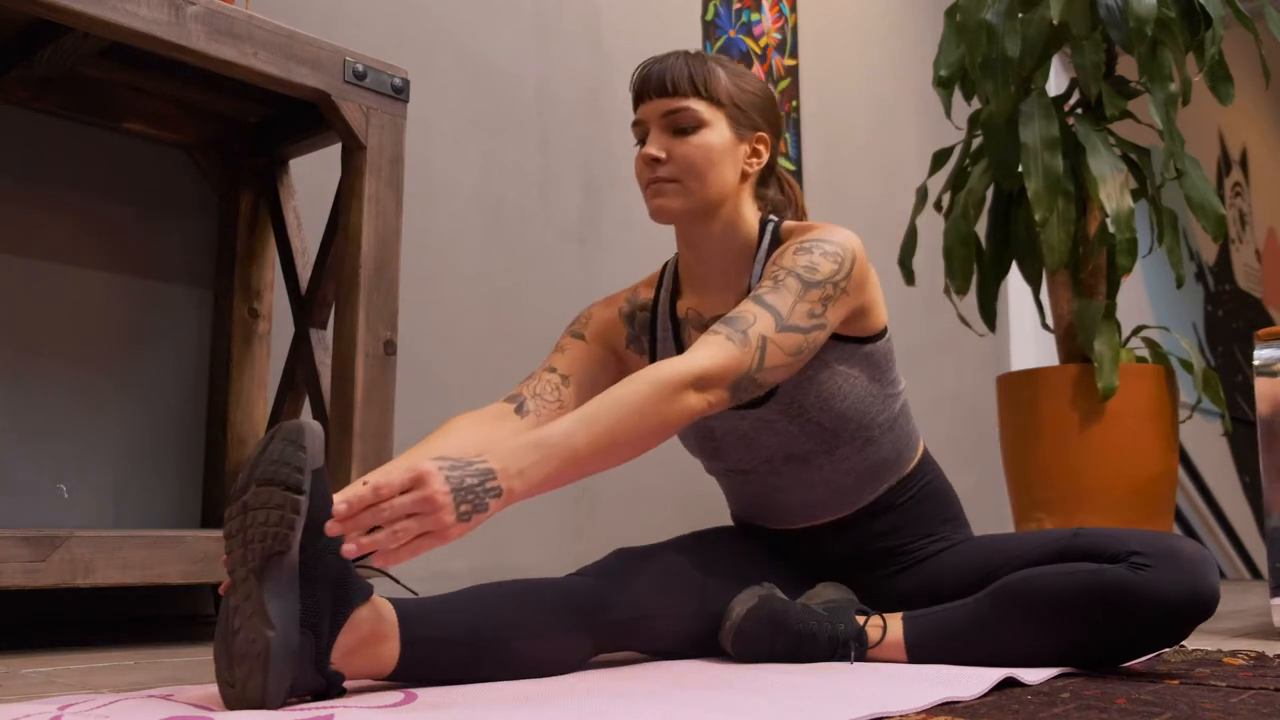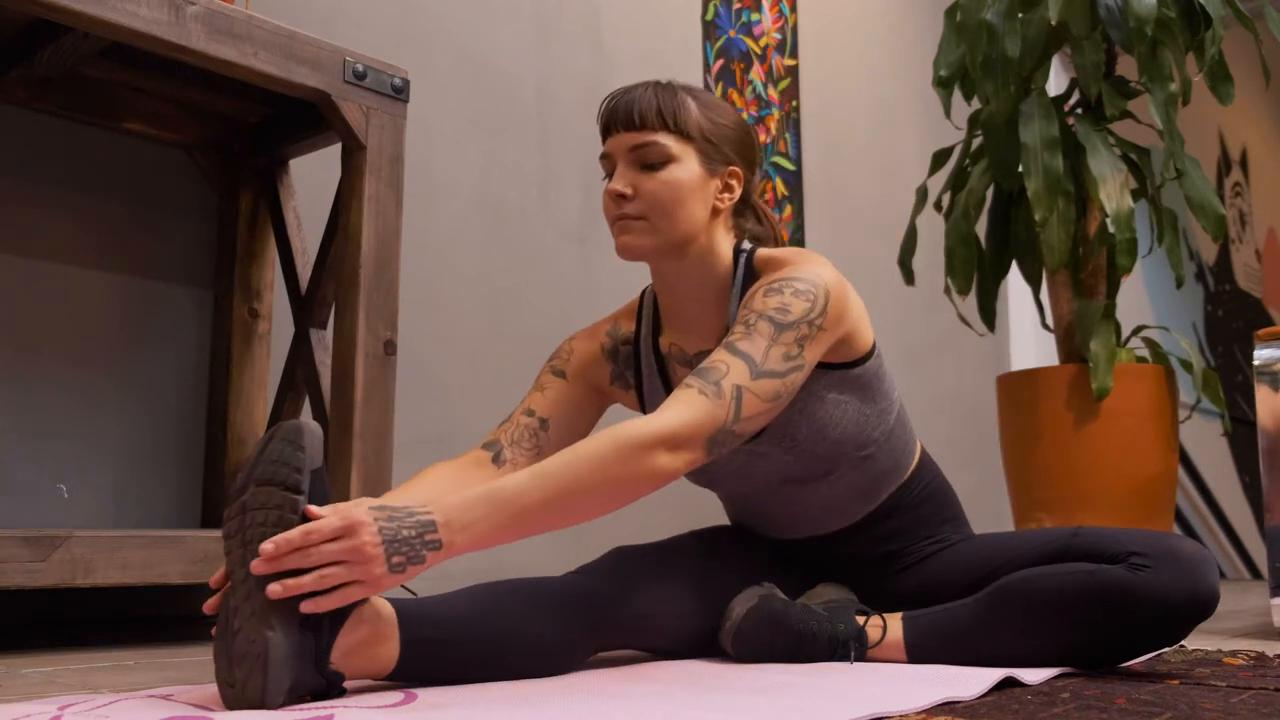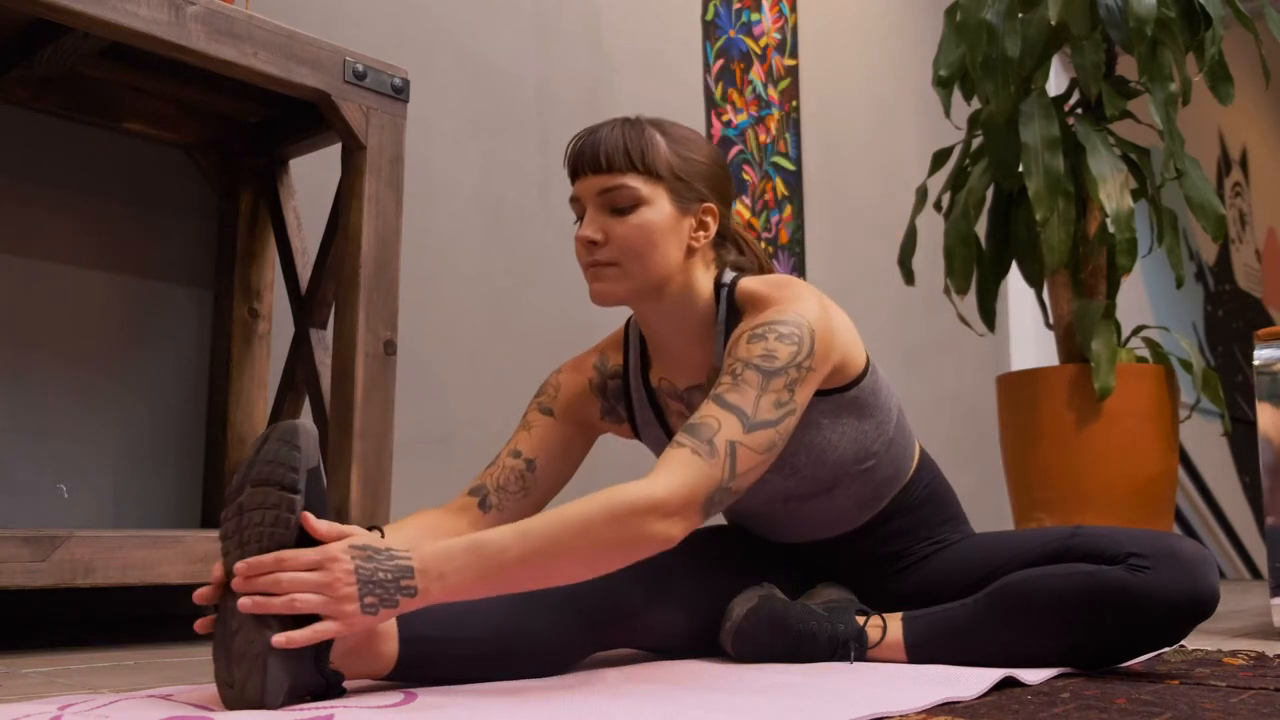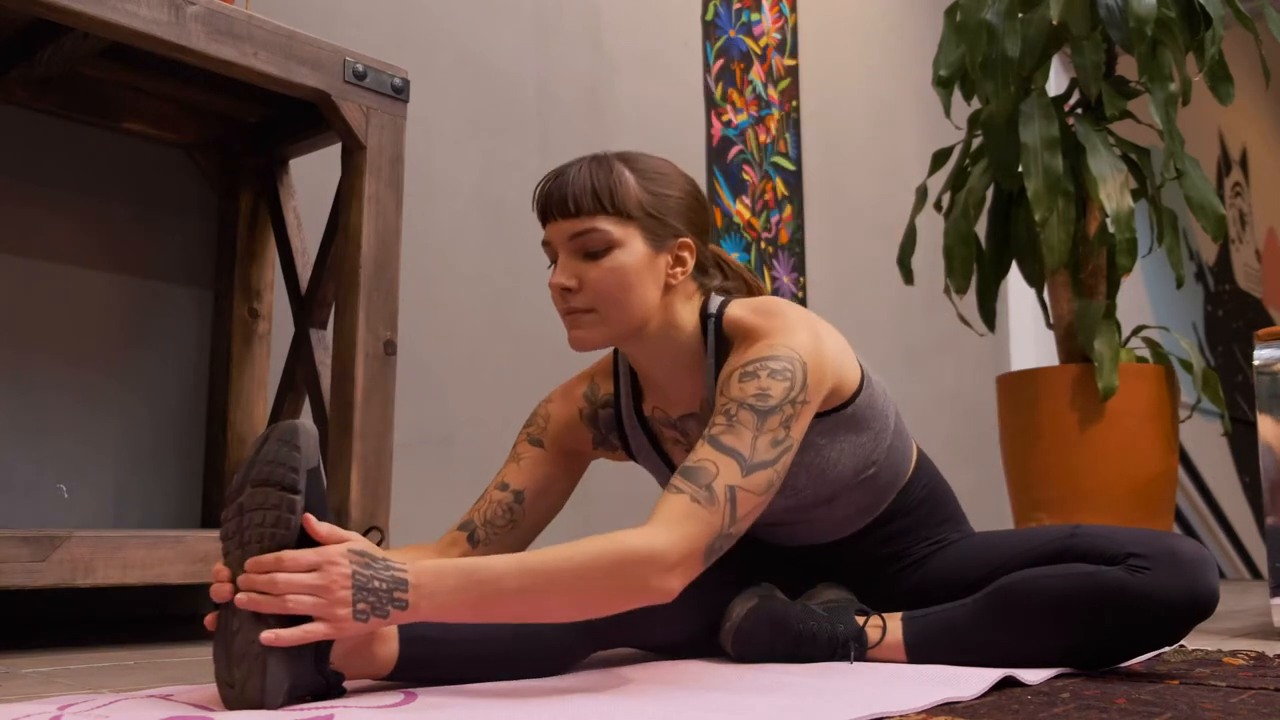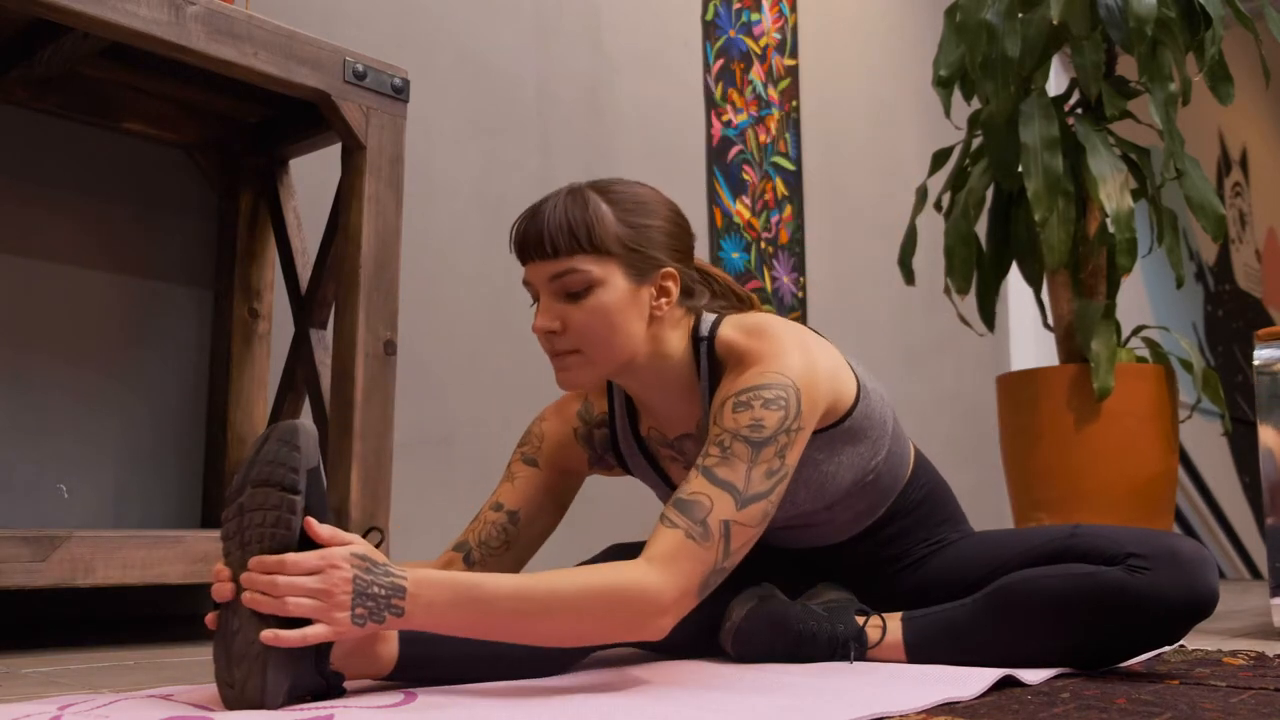
dt=0.3s
person 1, frame 1
left shoulder: (827, 256)
right shoulder: (625, 318)
left elbow: (700, 381)
right elbow: (508, 415)
left wrist: (491, 482)
right wrist: (368, 496)
left hip: (914, 555)
right hip: (776, 563)
left knee: (1178, 577)
right knee: (614, 591)
person 1, frame 2
left shoulder: (805, 287)
right shoulder: (606, 350)
left elbow: (673, 442)
right elbow: (490, 463)
left wrist: (432, 533)
right wrist: (362, 523)
left hip: (916, 560)
right hip: (776, 569)
left knee: (1180, 577)
right knee: (617, 590)
person 1, frame 3
left shoulder: (789, 319)
right shoulder: (594, 381)
left elbow: (666, 507)
right elbow: (477, 511)
left wrist: (411, 575)
right wrist: (360, 562)
left hip: (916, 561)
right hip: (776, 570)
left knee: (1179, 577)
right knee: (611, 588)
person 1, frame 4
left shoulder: (779, 346)
right shoulder: (585, 409)
left elbow: (667, 558)
right elbow: (468, 549)
left wrist: (405, 589)
right wrist: (372, 581)
left hip: (914, 563)
right hip: (779, 581)
left knee: (1179, 577)
right knee: (601, 589)
person 1, frame 5
left shoulder: (772, 365)
right shoulder: (578, 426)
left elbow: (662, 596)
right elbow: (470, 569)
left wrist: (405, 593)
right wrist: (373, 599)
left hip: (914, 562)
right hip: (779, 581)
left knee: (1178, 577)
right knee: (609, 577)
